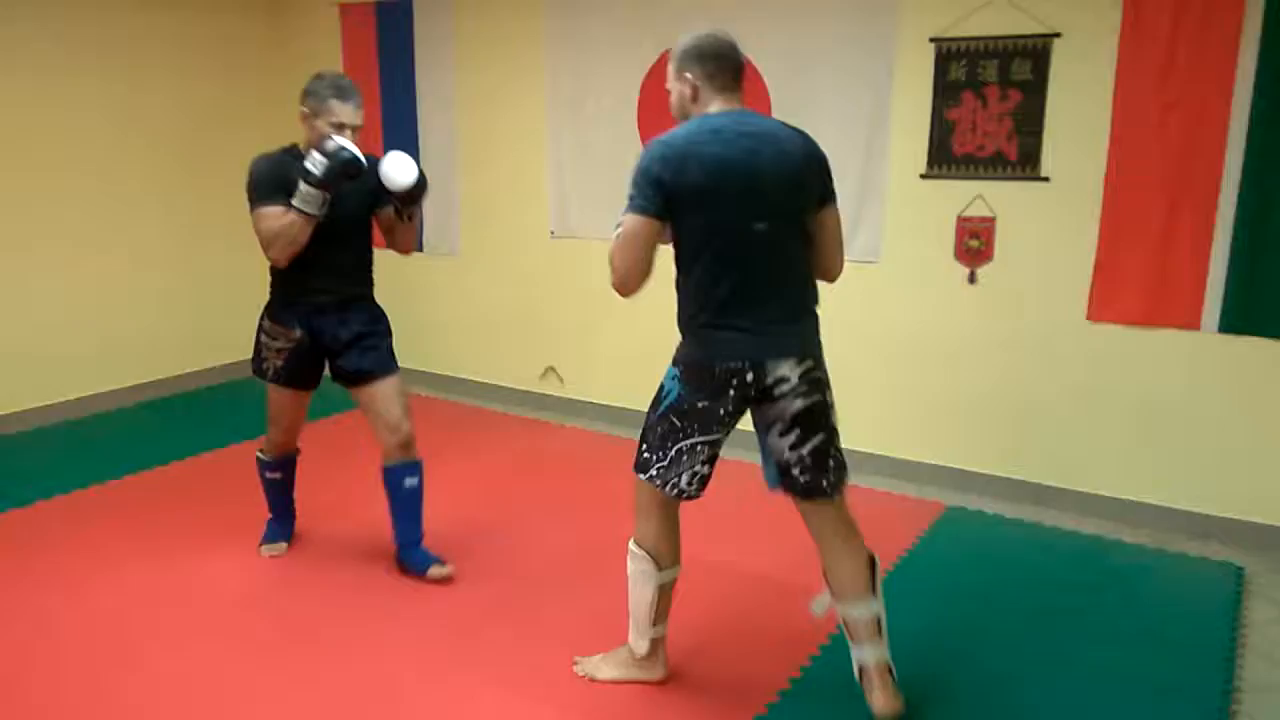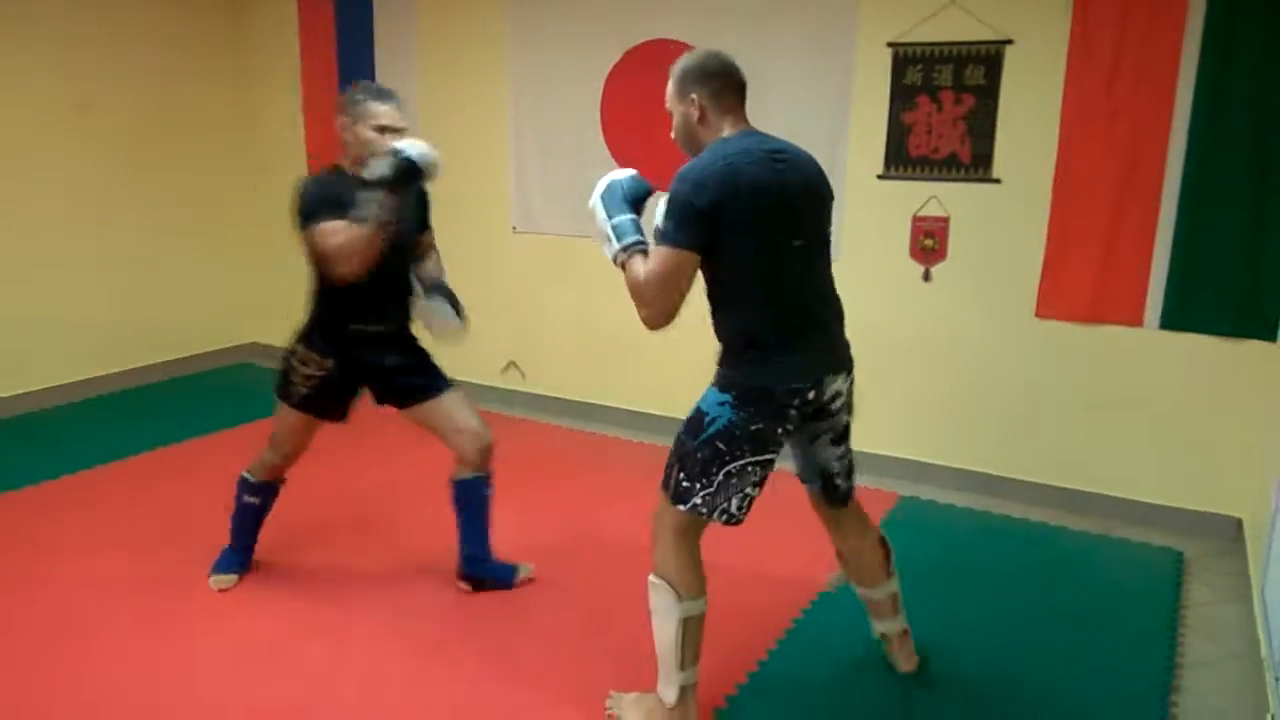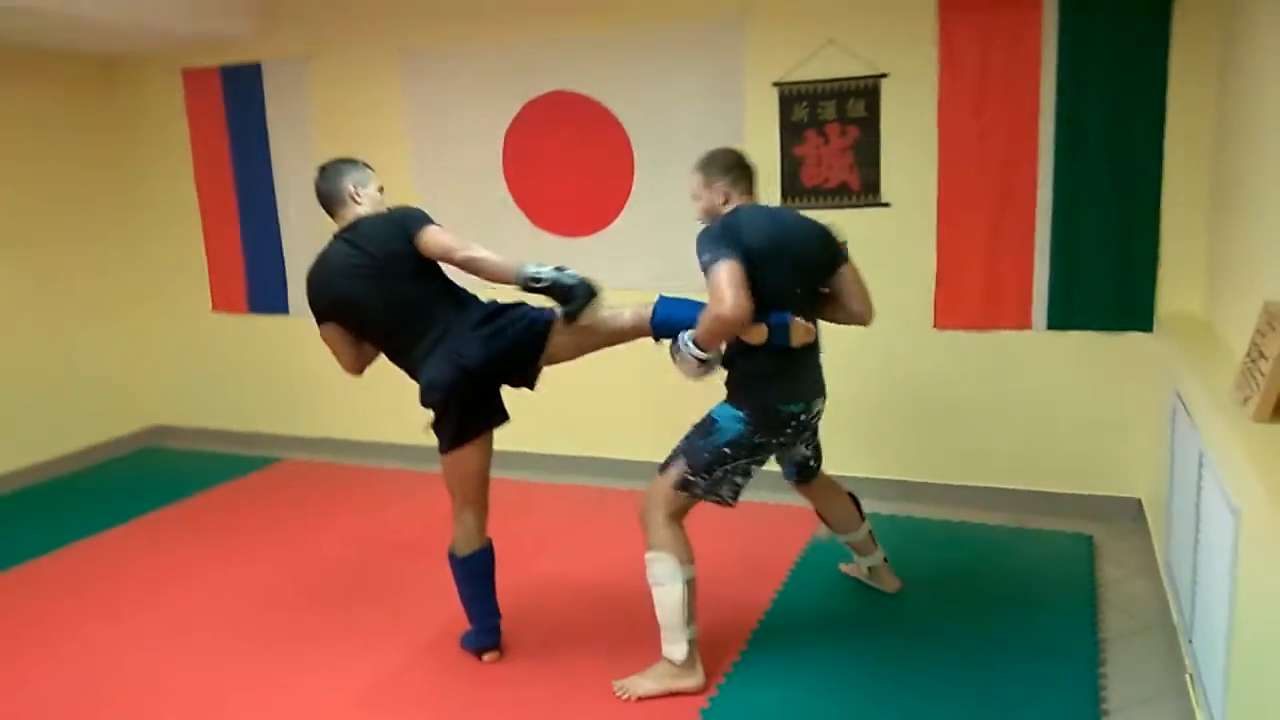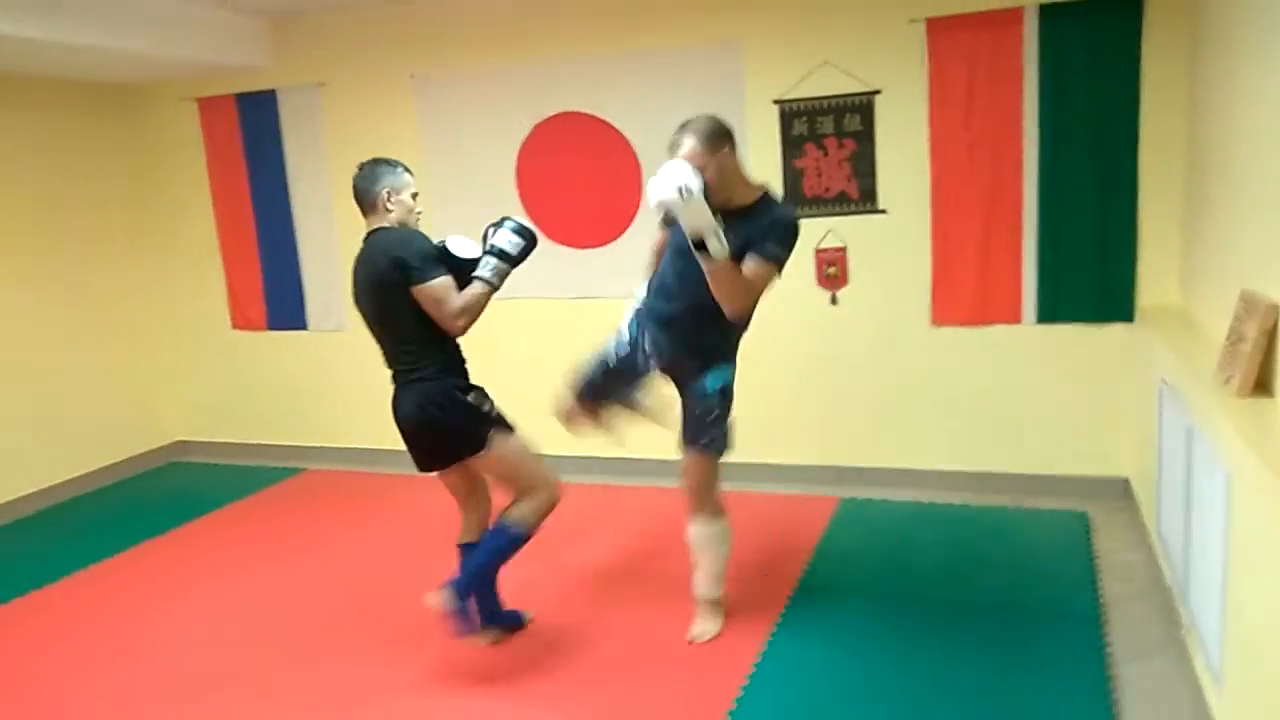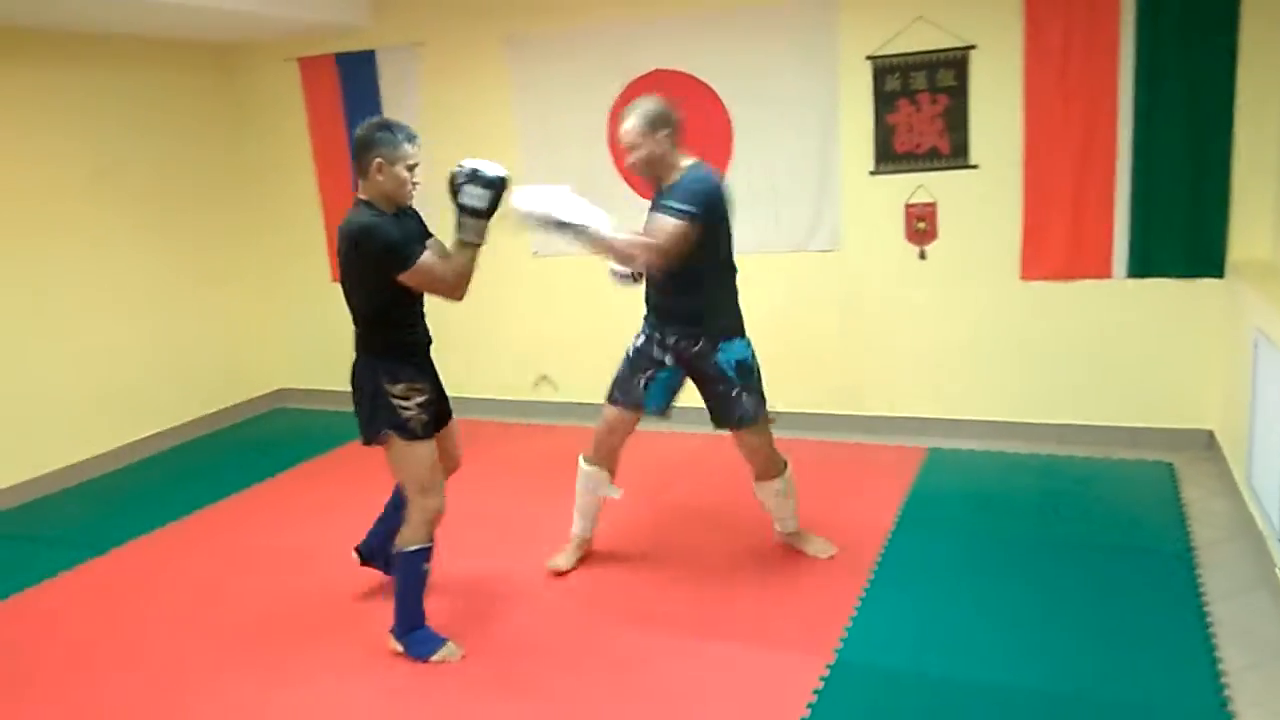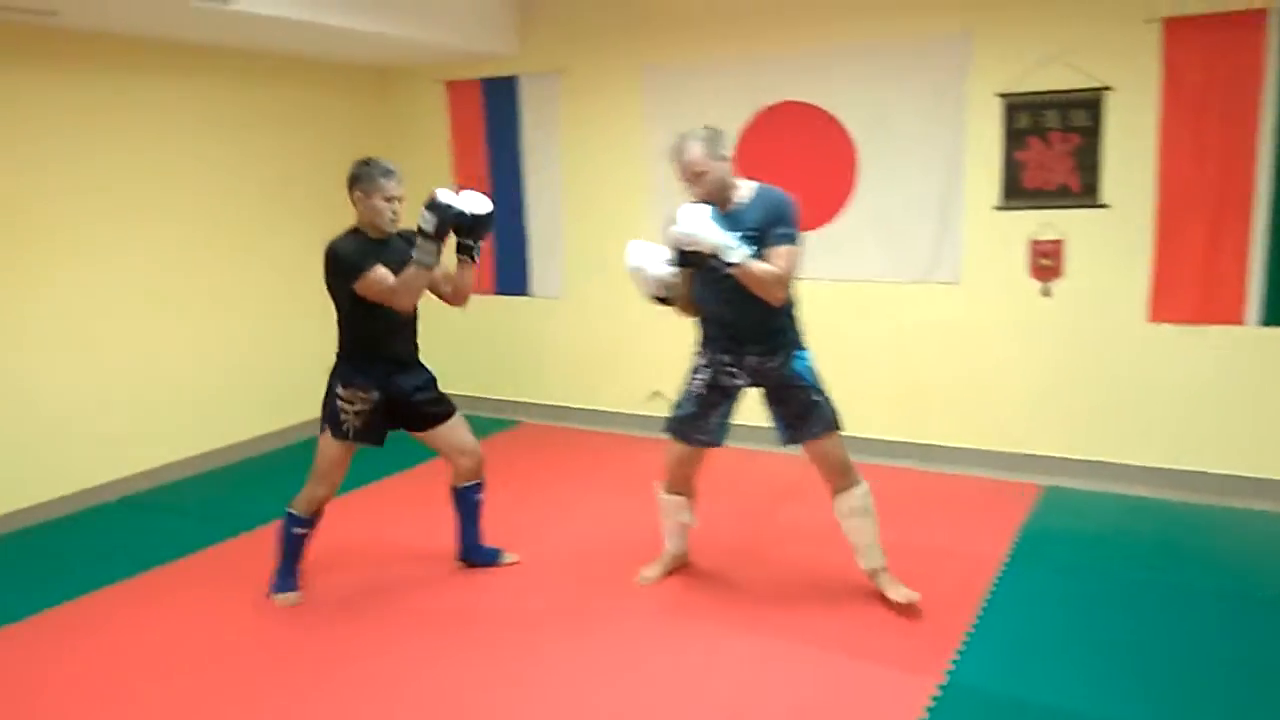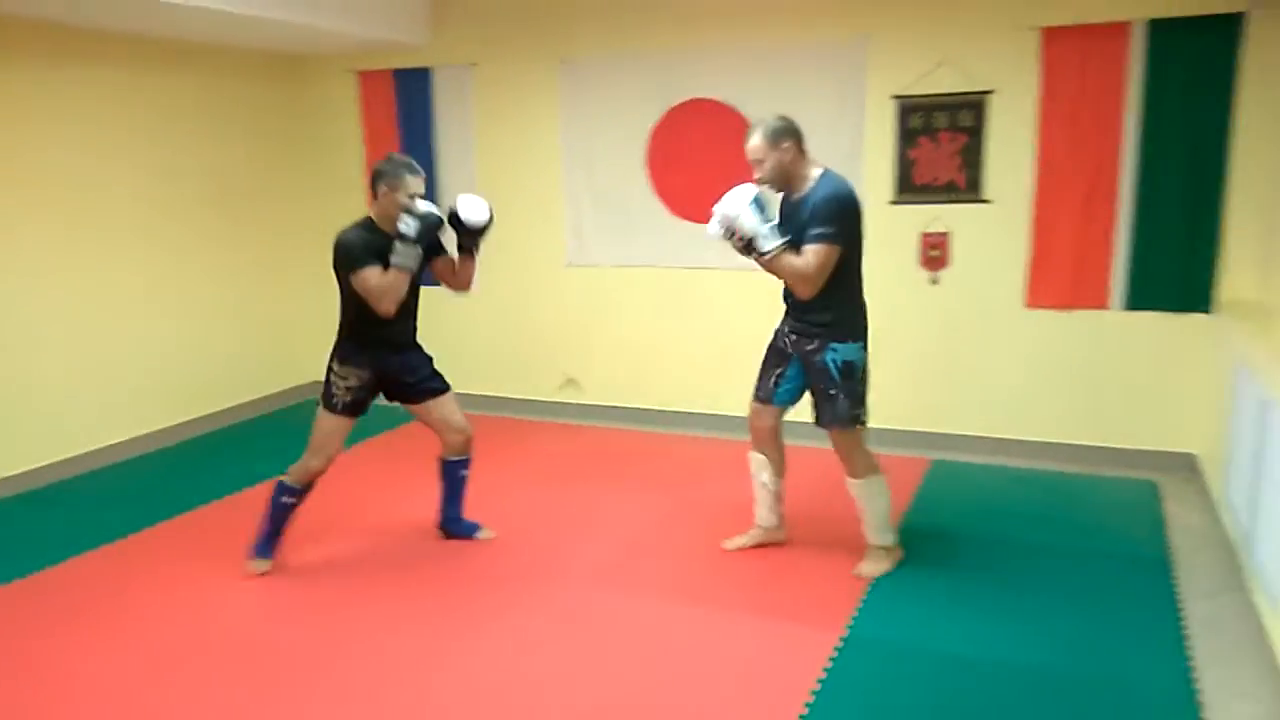
dt=0.7s
person 1, frame 1
left shoulder: (668, 153)
right shoulder: (801, 148)
left elbow: (625, 277)
right elbow: (829, 265)
left wrist: (635, 219)
left hip: (712, 359)
right hip: (794, 355)
left knee: (653, 494)
right knee: (827, 512)
left ankle: (645, 651)
person 1, frame 2
left shoulder: (700, 180)
right shoulder: (805, 168)
left elbow: (656, 309)
left wrist: (620, 226)
left hip: (755, 385)
right hip: (828, 373)
left knee: (674, 526)
right knee: (838, 507)
right ankle: (896, 638)
person 1, frame 3
left shoulder: (724, 230)
right shoulder: (808, 232)
left elbow: (729, 312)
right elbow: (861, 311)
left wrist: (692, 345)
left hip: (756, 405)
right hip: (801, 395)
left knee: (660, 507)
right knee: (810, 480)
left ankle: (679, 663)
right ankle: (875, 567)
person 1, frame 4
left shoulder: (775, 221)
right shoulder: (684, 199)
left elbow: (735, 304)
left wrist: (705, 230)
left hip: (706, 361)
right hip: (648, 330)
left knee: (696, 485)
right knee: (574, 412)
left ankle: (710, 599)
right ankle: (622, 401)
person 1, frame 5
left shoulder: (698, 186)
right shoulder: (667, 184)
left elbow: (649, 255)
left wrist: (573, 220)
right wrist: (626, 260)
left hip: (715, 340)
right hip: (661, 332)
left knee: (756, 444)
right knee: (607, 433)
left ankle: (790, 530)
right ankle: (581, 537)
person 1, frame 6
left shoulder: (774, 205)
right shoulder: (692, 223)
left elbow: (778, 288)
right elbow: (690, 306)
left wrist: (723, 246)
right wrist: (663, 288)
left hip: (779, 353)
right hip: (718, 357)
left knee: (834, 462)
right knee: (678, 462)
left ankle: (878, 570)
right ankle: (675, 551)
person 1, frame 7
left shoulder: (831, 198)
right shoulder: (794, 197)
left elbow: (808, 281)
right wrist: (746, 242)
left hip: (838, 338)
right hip: (797, 328)
left knee: (847, 443)
right knee: (762, 421)
left ankle: (885, 544)
right ankle: (768, 524)
person 2, frame 1
left shoulder: (367, 170)
right shoulder: (271, 169)
left elbow: (403, 244)
right elbow: (277, 249)
left wrist: (409, 204)
right wrist: (316, 186)
left hip: (358, 317)
right hip: (293, 319)
left knee: (398, 432)
right knee: (280, 436)
left ankle: (411, 548)
right ankle: (281, 520)
person 2, frame 2
left shoulder: (410, 187)
right shoulder: (322, 191)
left elbow: (424, 253)
right elbow: (347, 265)
left wrist: (435, 286)
right wrist: (381, 199)
left hip: (395, 345)
right hip: (331, 346)
left knee: (476, 443)
right knee: (275, 461)
left ankle: (478, 565)
right ankle: (237, 551)
person 2, frame 3
left shoulder: (320, 278)
right shoulder: (396, 222)
left elbow: (354, 362)
right elbow: (462, 253)
right wrist: (545, 277)
left hip: (444, 377)
right hip: (485, 334)
left knee: (468, 512)
right knee: (629, 316)
left ankle: (484, 633)
right ankle: (765, 325)
person 2, frame 4
left shoulder: (367, 263)
right shoulder: (406, 245)
right elbow: (457, 319)
left wrist: (455, 269)
right wrist: (497, 262)
left hip: (413, 402)
right hip: (445, 397)
left knee: (477, 504)
right knee: (540, 491)
left ankle: (488, 612)
right ankle: (463, 593)
person 2, frame 5
left shoulder: (399, 215)
right shoulder: (371, 230)
left elbow: (445, 271)
right elbow: (454, 285)
left wrist: (473, 212)
right wrist: (473, 220)
left hip: (409, 366)
right hip: (389, 377)
left knee: (441, 463)
right knee: (426, 502)
left ankle: (379, 547)
right ankle: (409, 629)
person 2, frame 6
left shoulder: (405, 244)
right shoulder: (344, 253)
left elbow: (455, 296)
right elbow: (402, 297)
left wrist: (469, 243)
right wrist: (428, 241)
left hip: (409, 375)
right hip: (359, 383)
left knee: (470, 458)
right knee: (322, 489)
left ankle: (472, 549)
right ankle: (285, 574)
person 2, frame 7
left shoulder: (415, 231)
right shoulder: (352, 241)
left elbow: (461, 283)
right elbow: (384, 304)
left wrist: (469, 243)
right wrist: (406, 244)
left hip: (403, 354)
right hip: (356, 360)
left knee: (460, 434)
right knee: (315, 462)
left ankle: (452, 520)
right ankle: (266, 542)
